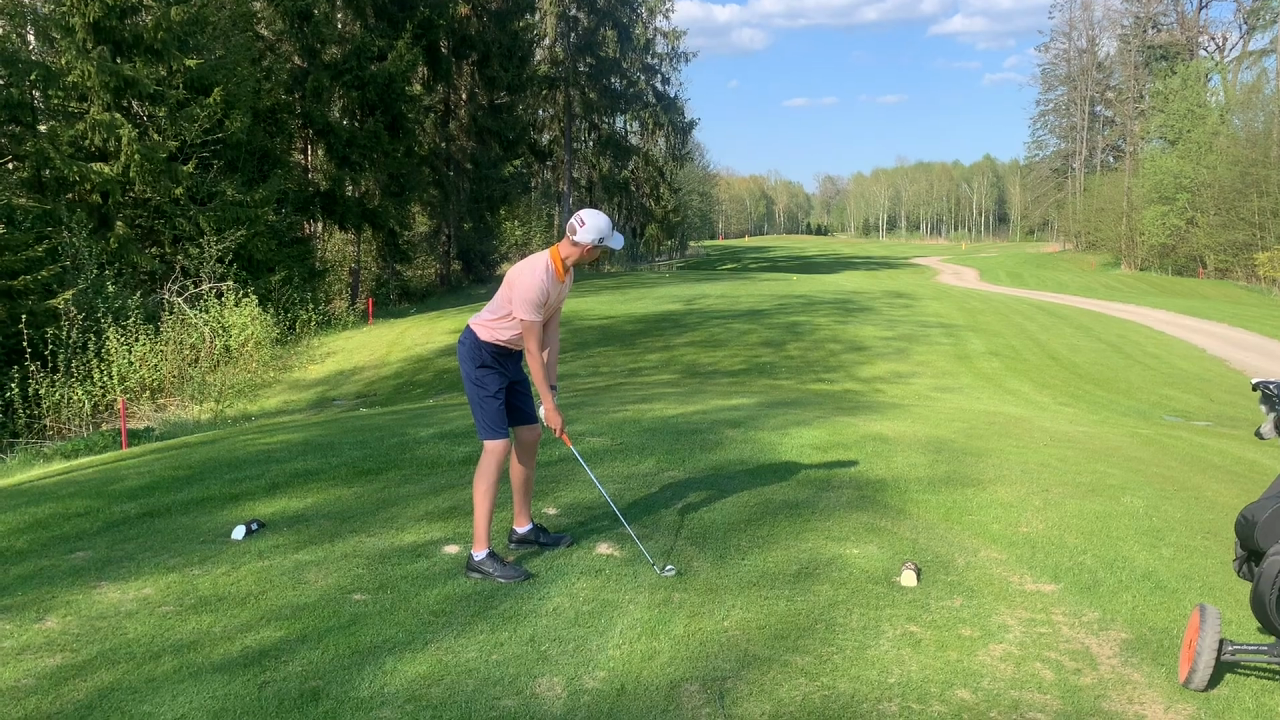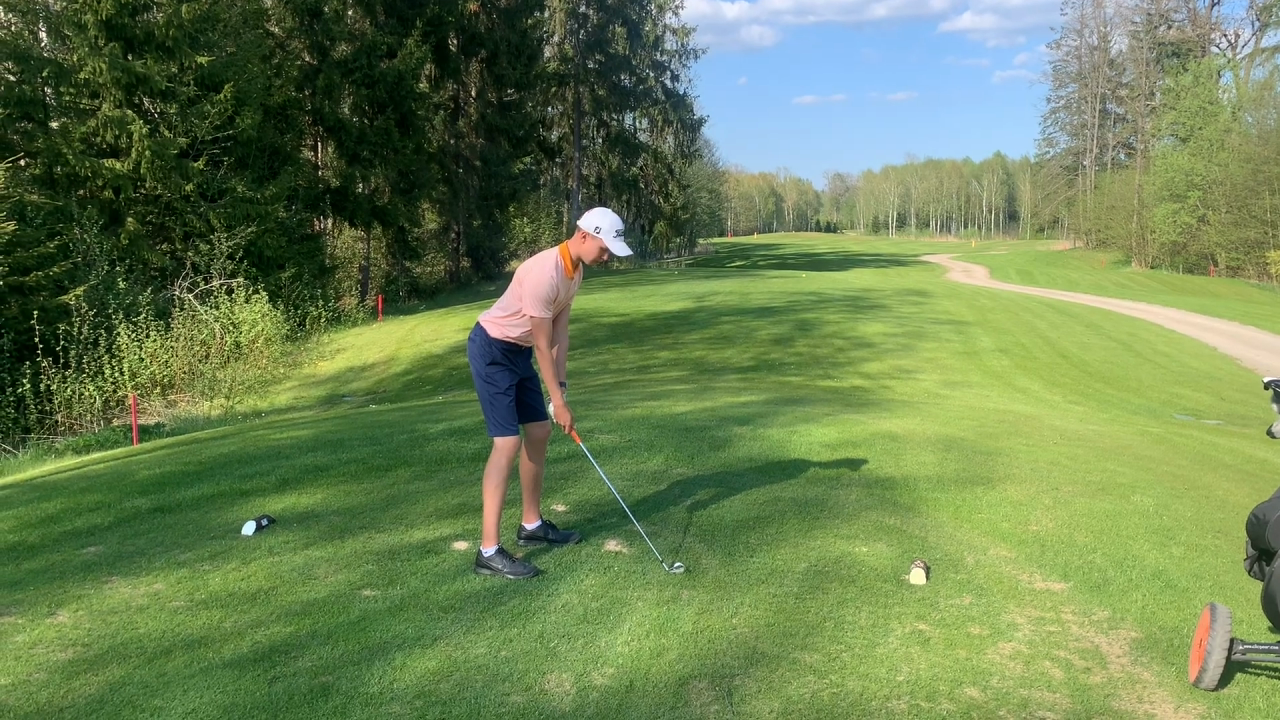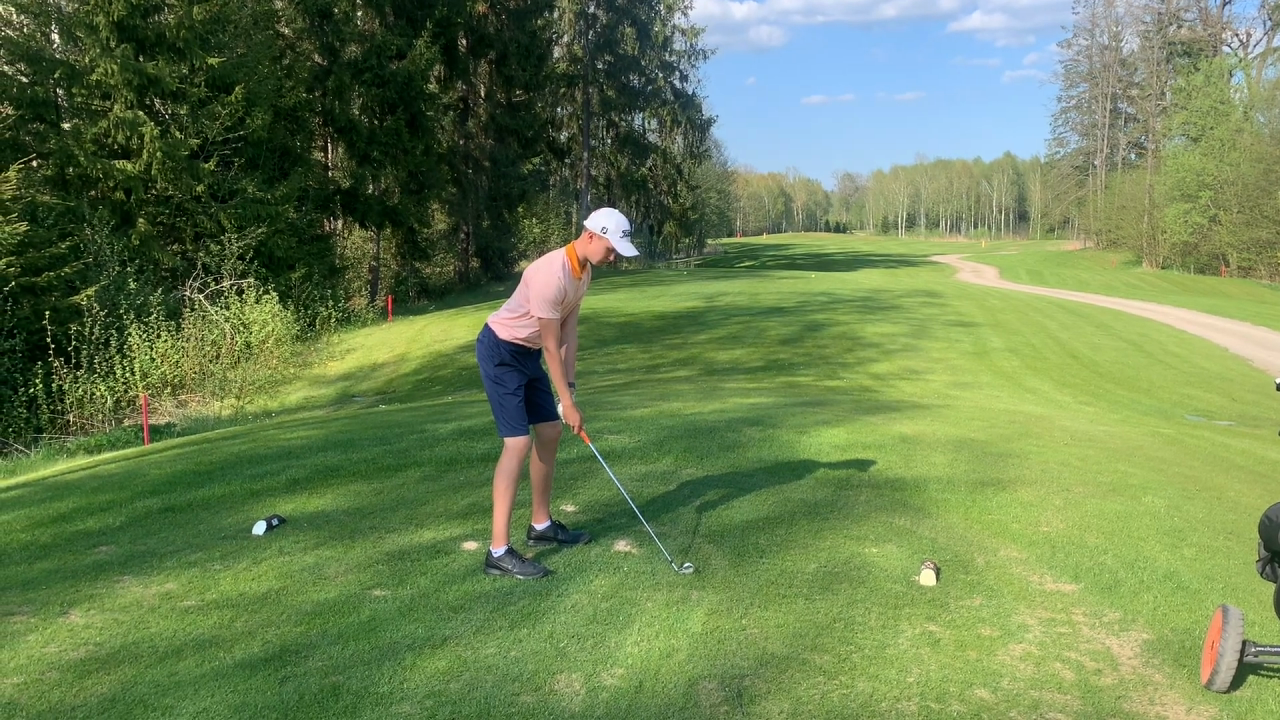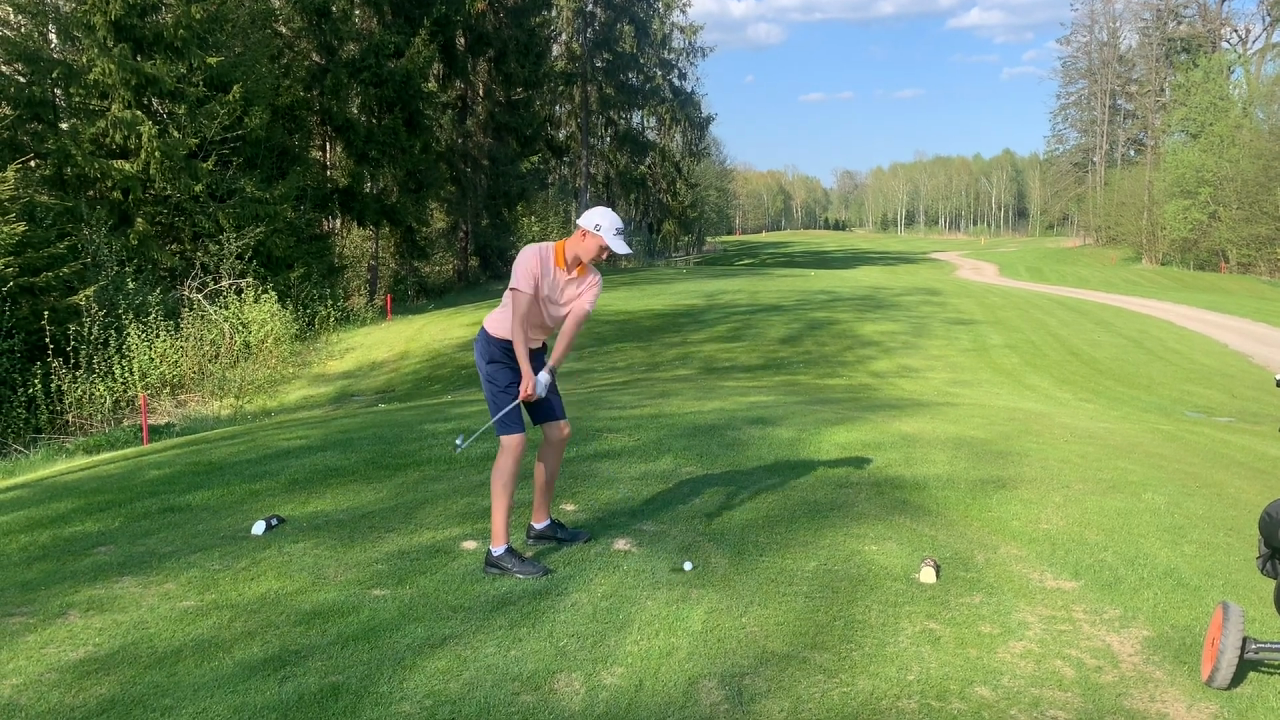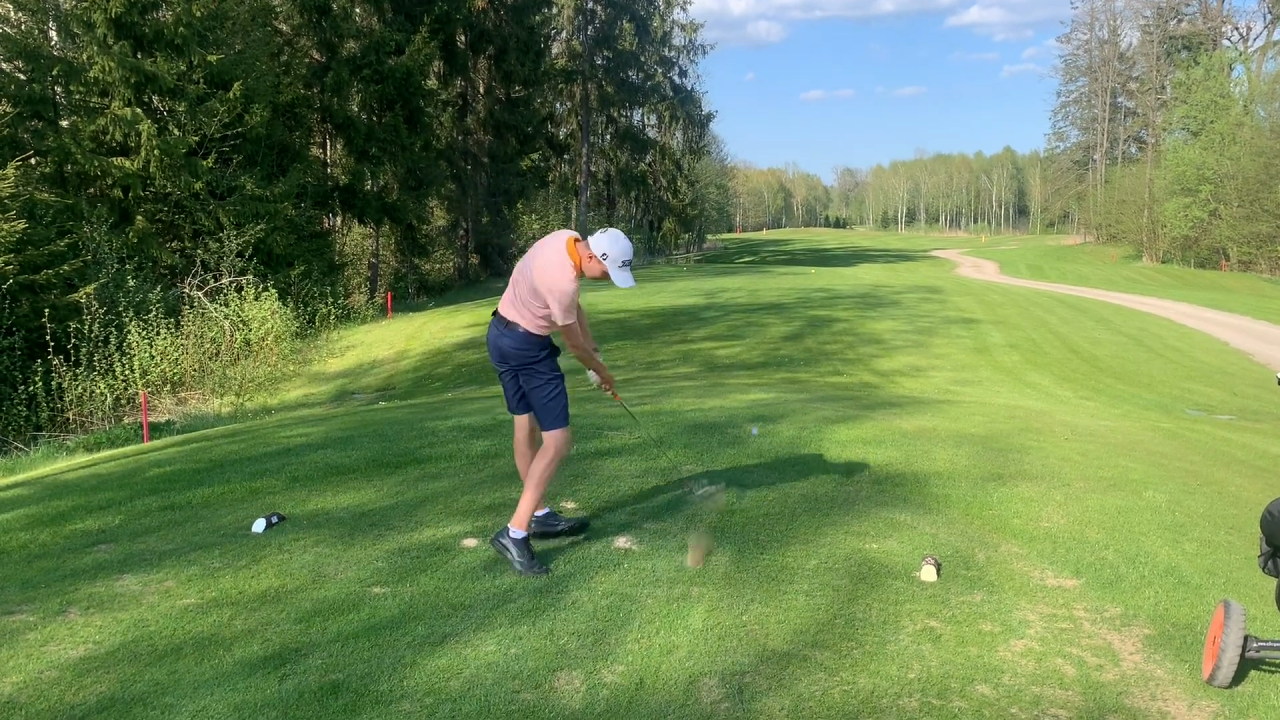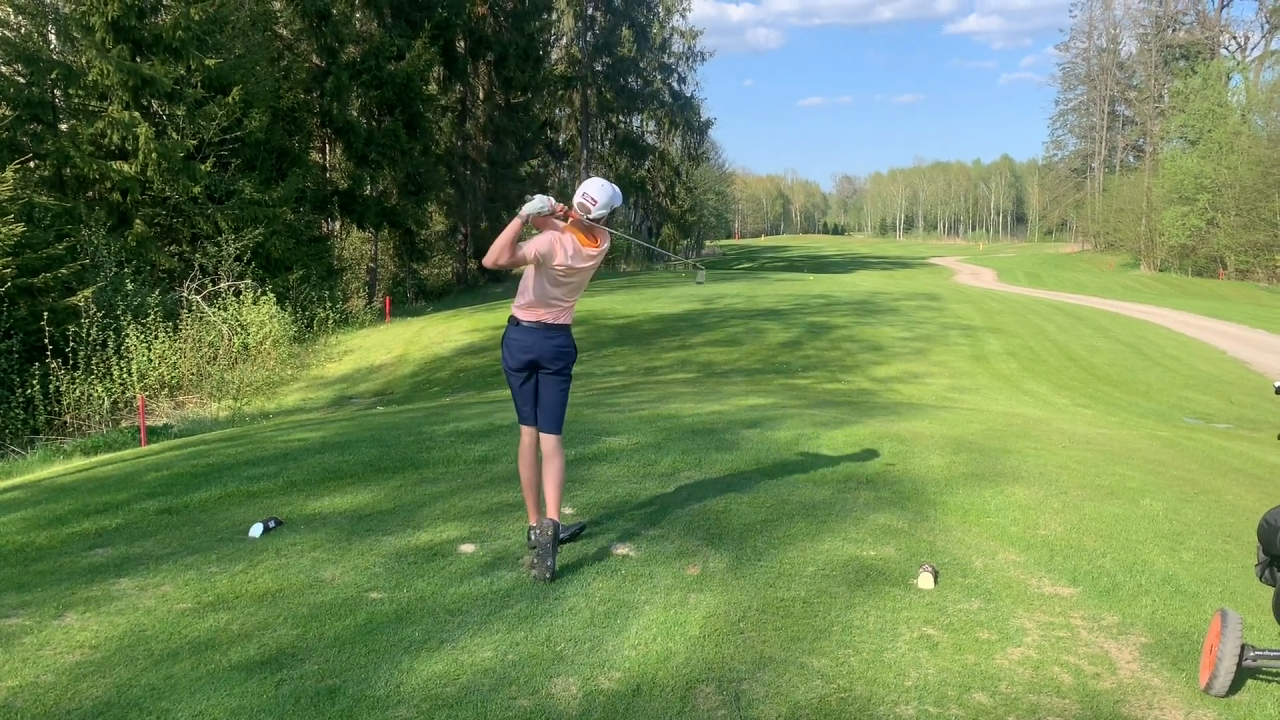
dt=0.7s
person 1, frame 1
left shoulder: (565, 273)
right shoulder: (534, 276)
left elbow: (551, 334)
right elbow: (533, 348)
left wrist: (552, 390)
right wrist: (550, 405)
left hip: (507, 353)
right hip: (482, 352)
left knee: (529, 434)
right knee: (498, 445)
left ankle: (523, 528)
right ankle: (480, 554)
person 1, frame 2
left shoulder: (575, 269)
right shoulder: (544, 272)
left elbow: (560, 331)
right elbow: (543, 344)
left wrist: (561, 388)
right wrist: (558, 401)
left hip: (518, 350)
right hip: (492, 349)
left knee: (539, 431)
right knee: (508, 442)
left ankle: (531, 524)
right ankle: (489, 551)
person 1, frame 3
left shoulder: (584, 270)
right shoulder: (551, 274)
left elbow: (569, 331)
right elbow: (551, 345)
left wrist: (570, 389)
right wrist: (568, 402)
left hip: (527, 352)
right hip: (501, 350)
left knee: (549, 432)
right knee: (518, 443)
left ankle: (541, 524)
right ankle: (499, 551)
person 1, frame 4
left shoulder: (592, 283)
right shoulder: (533, 255)
left elbow: (569, 329)
right elbow: (520, 318)
left wrist: (548, 372)
right wrist: (526, 372)
left hip: (535, 352)
right hip: (499, 351)
left knee: (559, 432)
right knee: (514, 443)
left ankle: (541, 523)
right ankle: (499, 550)
person 1, frame 5
left shoulder: (563, 238)
right shoulder: (563, 282)
right elbow: (574, 340)
left wrist: (590, 343)
right wrist: (600, 370)
left hip: (502, 334)
right hip: (526, 346)
left knee: (526, 426)
right knee: (557, 440)
left ankle: (539, 515)
right ankle: (514, 533)
person 1, frame 6
left shoulder: (552, 244)
right shoulder: (601, 244)
left elbow: (493, 260)
left wrist: (526, 214)
right wrist: (542, 215)
left hip: (519, 337)
right hip: (557, 342)
left knee: (528, 433)
right knee: (550, 438)
left ankle: (536, 525)
right ankle: (550, 524)
